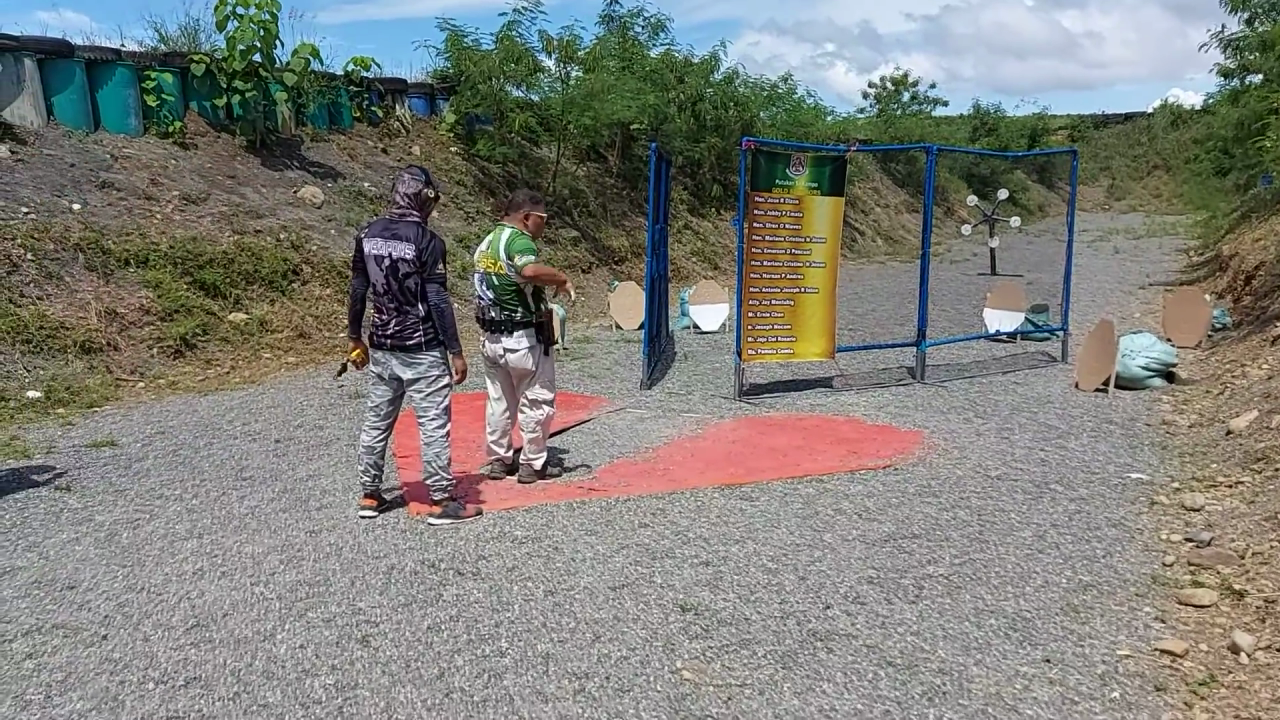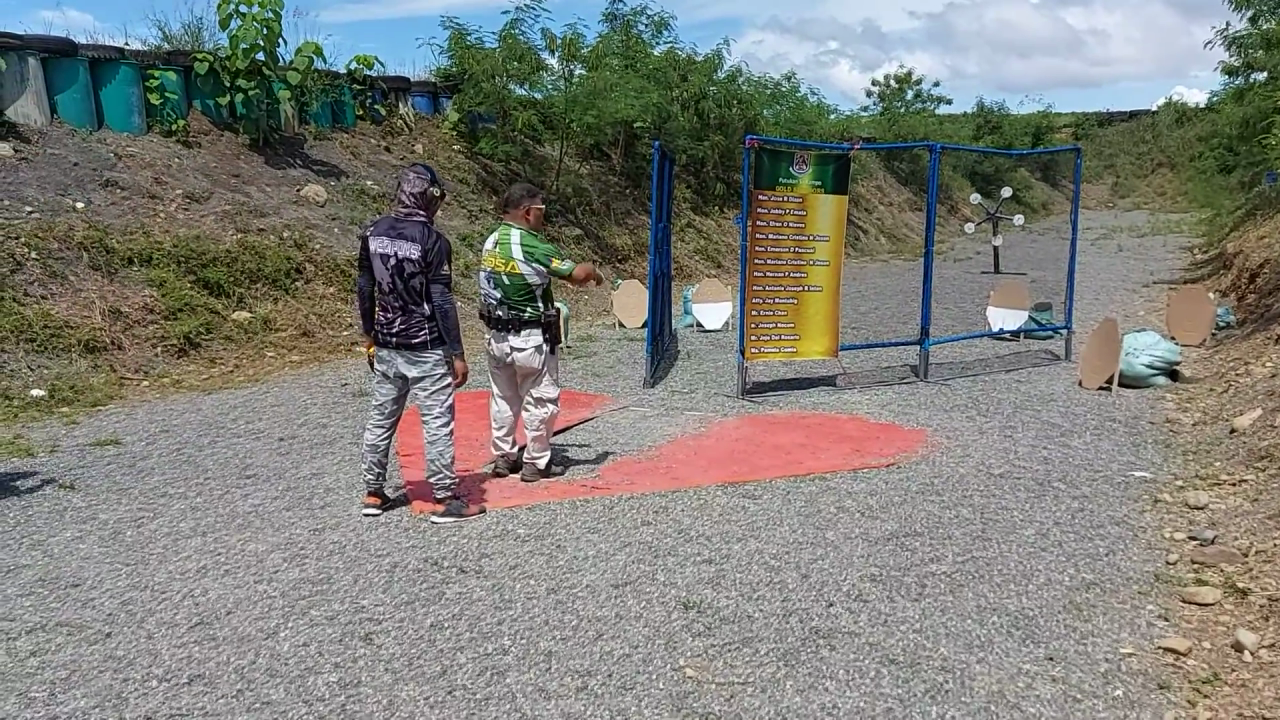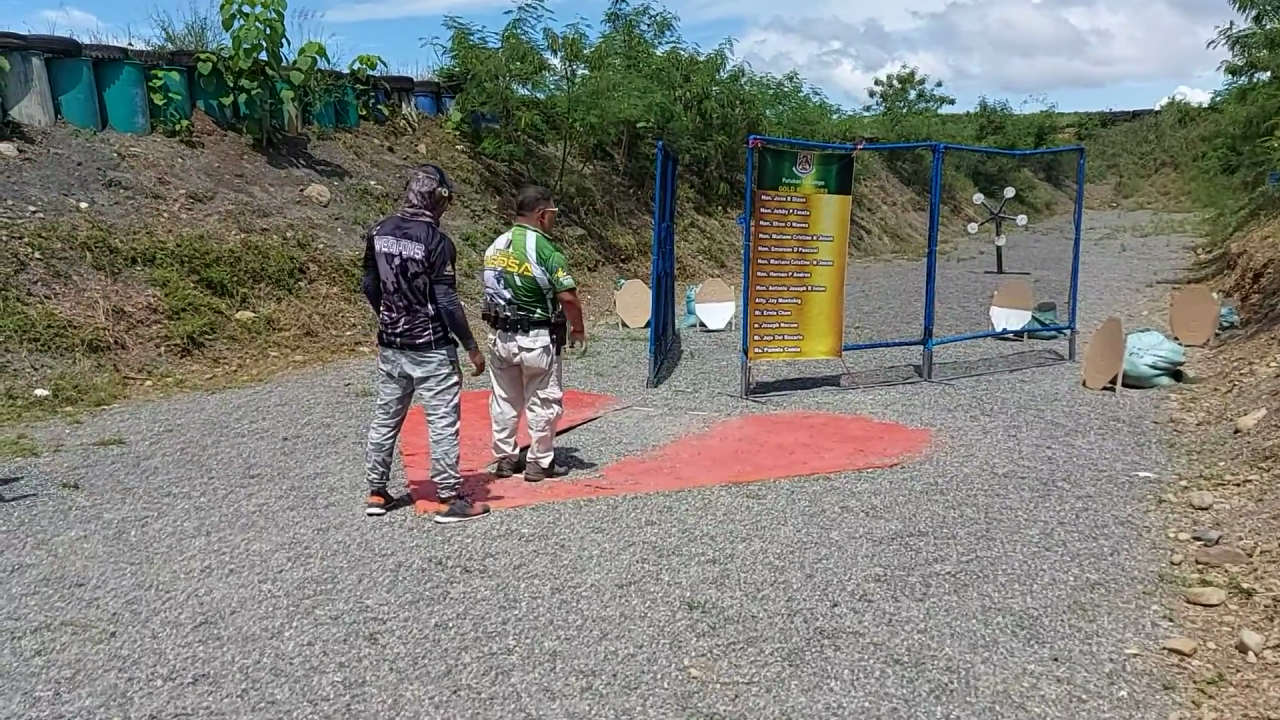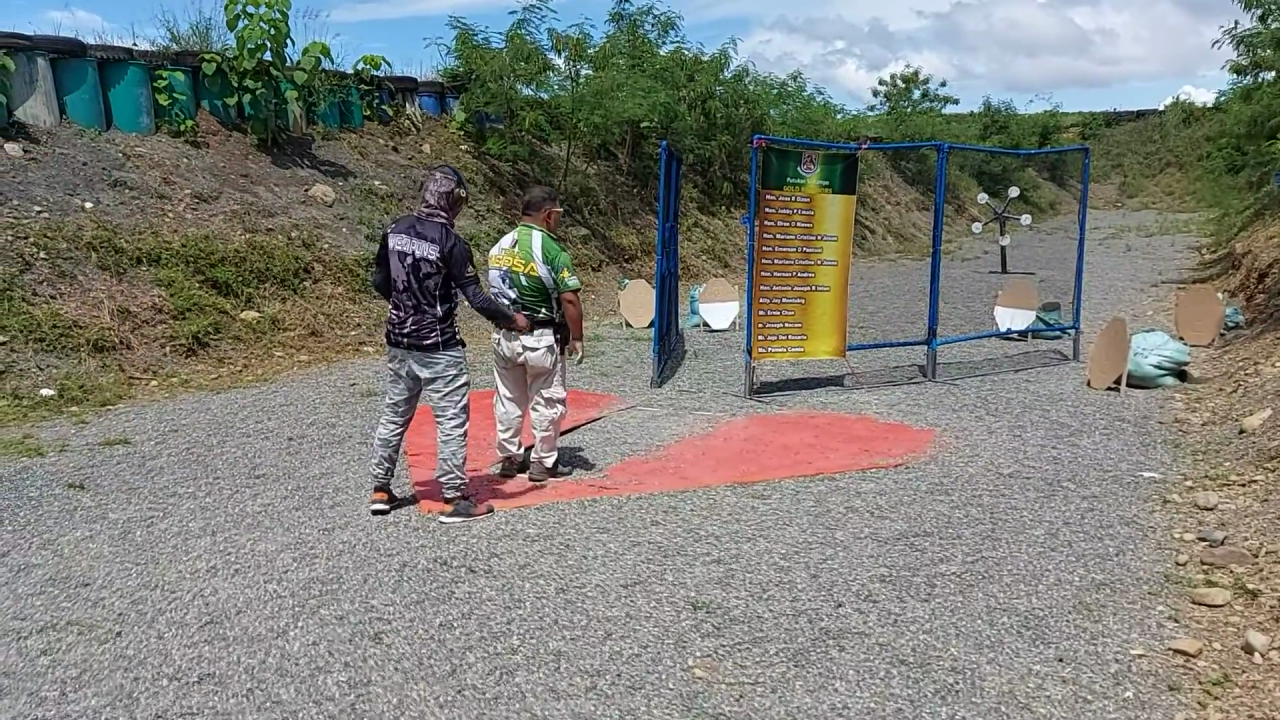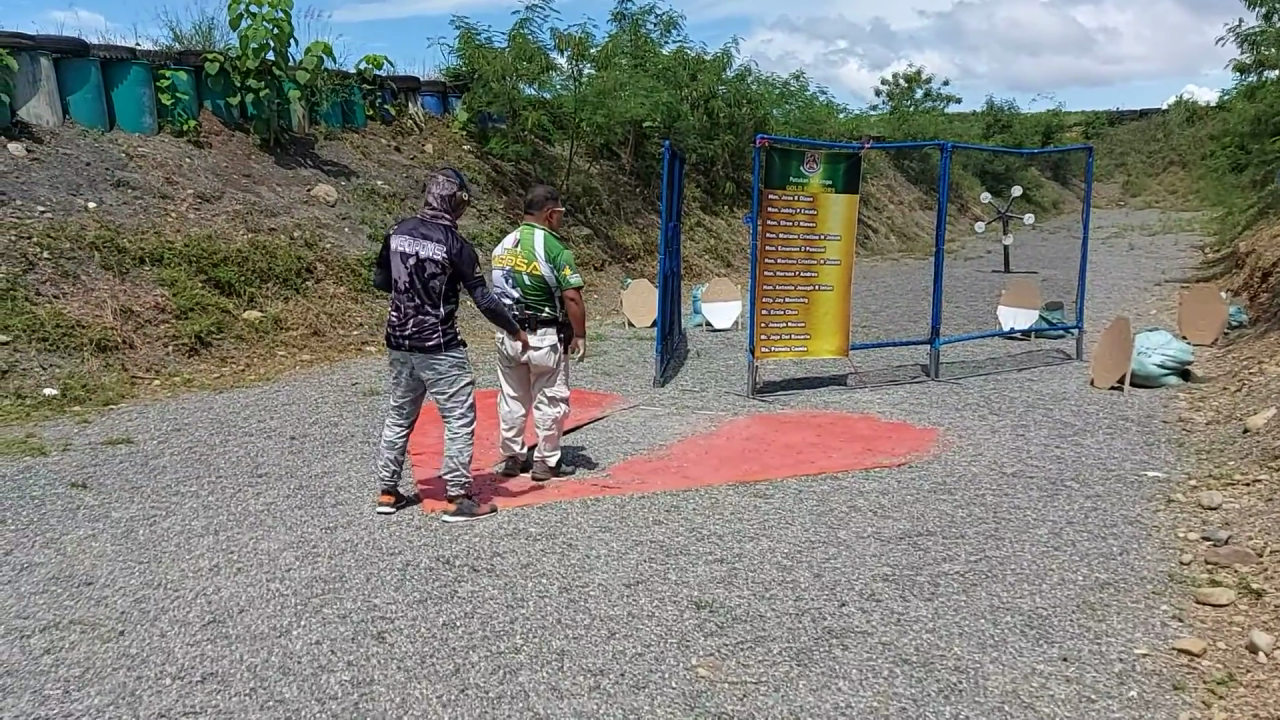
dt=0.3s
person 1, frame 1
left shoulder: (368, 234)
right shoulder: (427, 240)
left elbow: (358, 290)
right elbow: (438, 301)
left wrist: (355, 336)
right wrist: (456, 351)
left hip: (382, 347)
right hip: (422, 349)
left knee: (377, 421)
right knee: (434, 424)
left ankle: (370, 496)
right ankle: (442, 502)
person 1, frame 2
left shoulder: (374, 232)
right shoulder: (432, 241)
left elbow: (364, 288)
right elbow: (442, 302)
left wrist: (370, 334)
right wrist: (457, 354)
left hip: (387, 345)
right hip: (426, 348)
left knee: (380, 419)
right knee: (437, 422)
left ankle: (373, 494)
right ankle: (445, 500)
person 1, frame 3
left shoulder: (380, 231)
right shoulder: (436, 242)
left elbow: (370, 286)
right elbow: (447, 303)
right wrist: (473, 348)
left hip: (391, 345)
right hip: (430, 347)
left knee: (385, 418)
right knee: (443, 421)
left ankle: (376, 493)
right ankle: (450, 499)
person 1, frame 4
left shoulder: (395, 230)
right shoulder: (450, 243)
left elbow: (380, 282)
right elbow: (477, 299)
right wrist: (512, 320)
left hip: (400, 343)
right hip: (439, 347)
left knee: (394, 415)
right knee: (451, 421)
left ankle: (380, 490)
right ankle: (455, 500)
person 1, frame 5
left shoulder: (398, 232)
right shoulder: (456, 245)
left elbow: (380, 280)
right elbow: (485, 300)
right wrist: (516, 332)
left hip: (400, 343)
right hip: (440, 347)
left knee: (399, 417)
right knee: (460, 420)
left ankle: (387, 492)
right ankle: (458, 499)
person 2, frame 1
left shoulder: (488, 242)
right shoulder: (517, 241)
right elbow: (531, 270)
right wrist: (561, 278)
left hip: (492, 337)
right hip: (524, 338)
left knee: (499, 401)
right knee: (536, 402)
left ankle: (498, 461)
right ankle: (532, 465)
person 2, frame 2
left shoulder: (492, 241)
right shoulder: (531, 245)
right elbow: (576, 274)
right wrist: (594, 272)
left hip: (497, 336)
right hip: (530, 338)
left knee: (503, 399)
right knee: (540, 401)
left ankle: (503, 458)
right ankle: (536, 463)
person 2, frame 3
left shoulder: (495, 245)
right shoulder: (545, 249)
left elbow: (491, 288)
right elbow: (567, 297)
right wrist: (578, 329)
left hip: (499, 336)
right hip: (536, 338)
left knee: (504, 400)
right knee: (543, 402)
left ankle: (504, 459)
right ankle: (539, 463)
person 2, frame 4
left shoulder: (500, 245)
right shoulder: (550, 249)
left elbow: (495, 289)
right elbow: (569, 299)
right wrist: (576, 337)
left hip: (504, 335)
right hip: (540, 338)
left knee: (508, 399)
right knee: (547, 402)
left ankle: (509, 459)
right ankle: (543, 463)
person 2, frame 5
left shoulder: (503, 245)
right shoulder: (553, 247)
left elbow: (499, 289)
right elbow: (572, 296)
right wrist: (579, 335)
left hip: (507, 335)
right hip: (544, 336)
left knee: (512, 398)
right knee: (551, 400)
left ankle: (511, 458)
right ankle: (547, 462)
